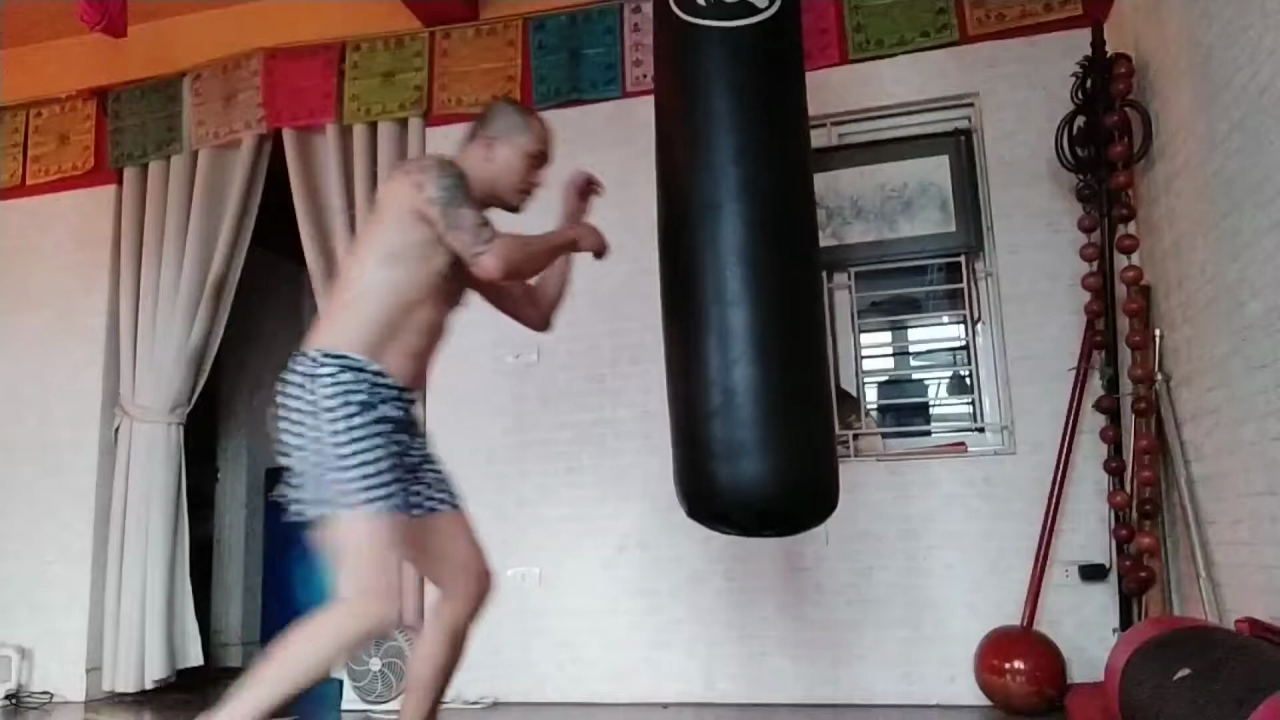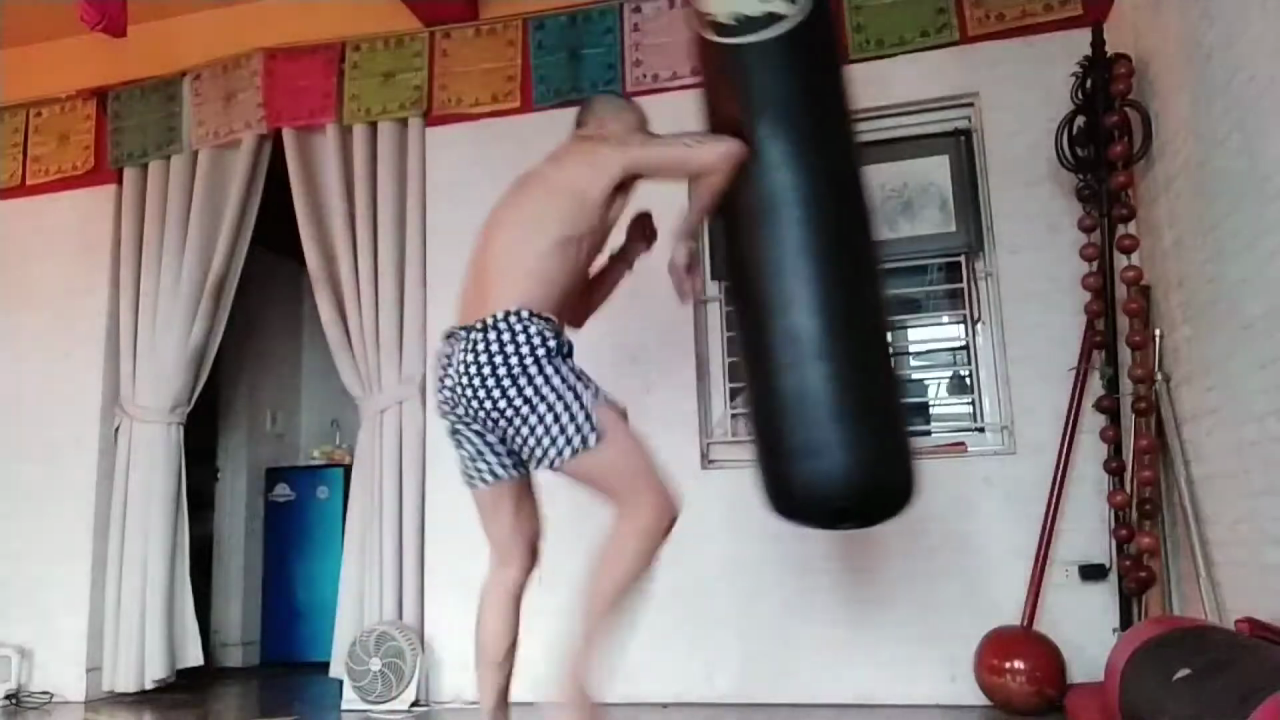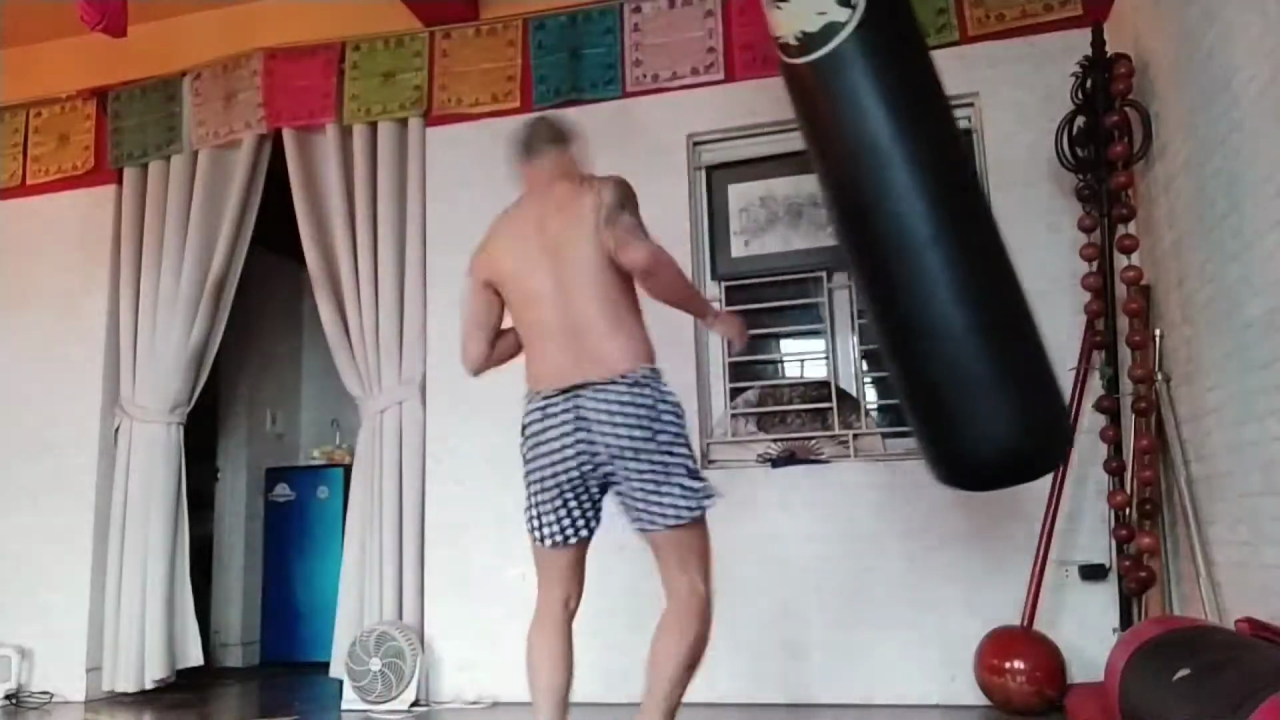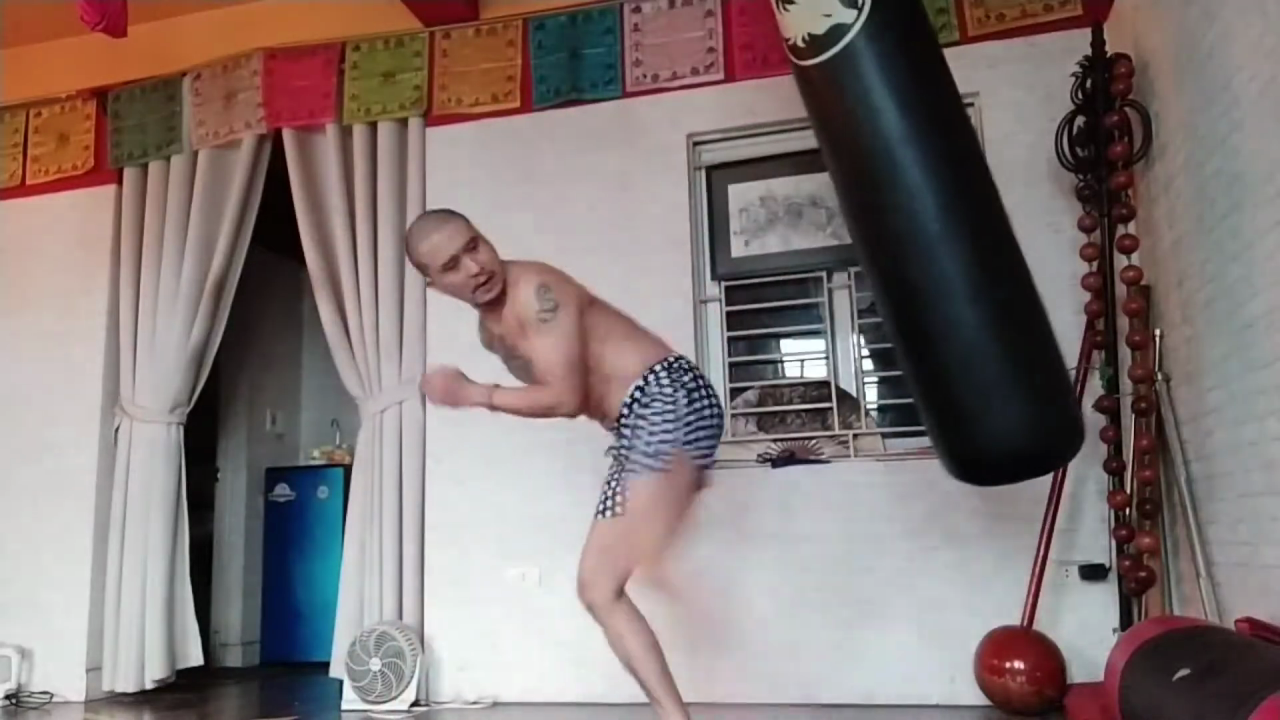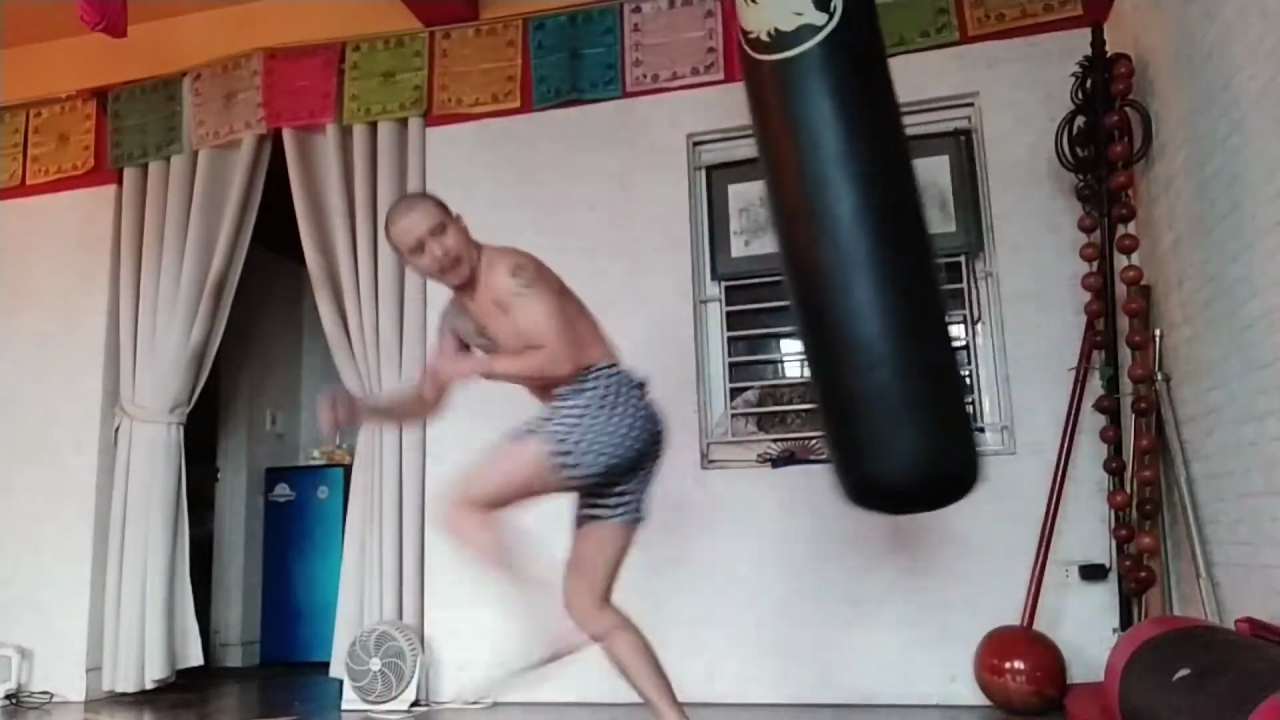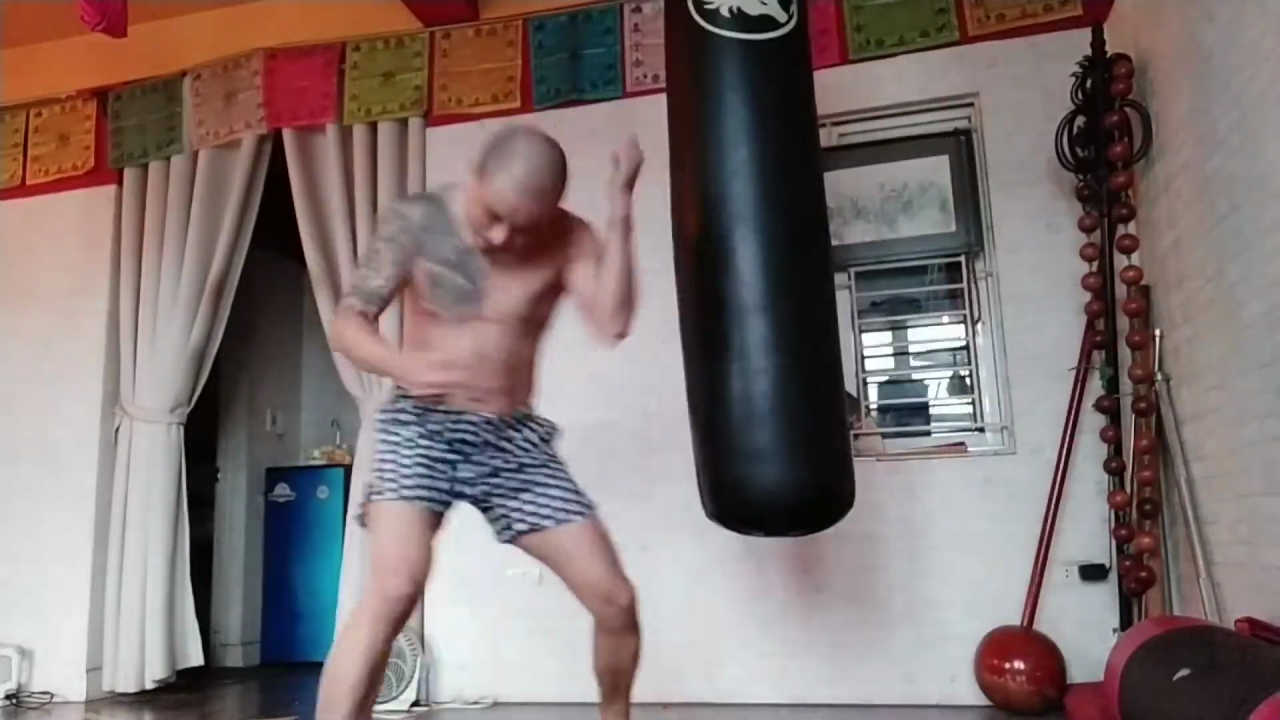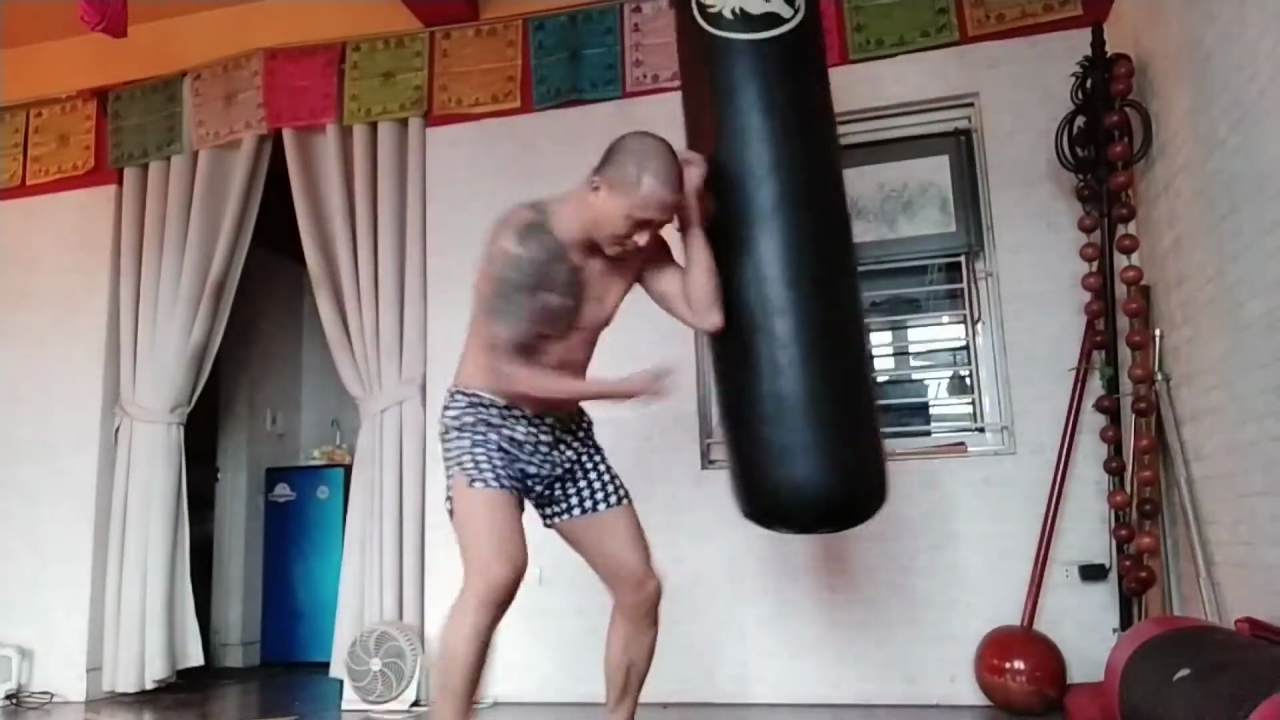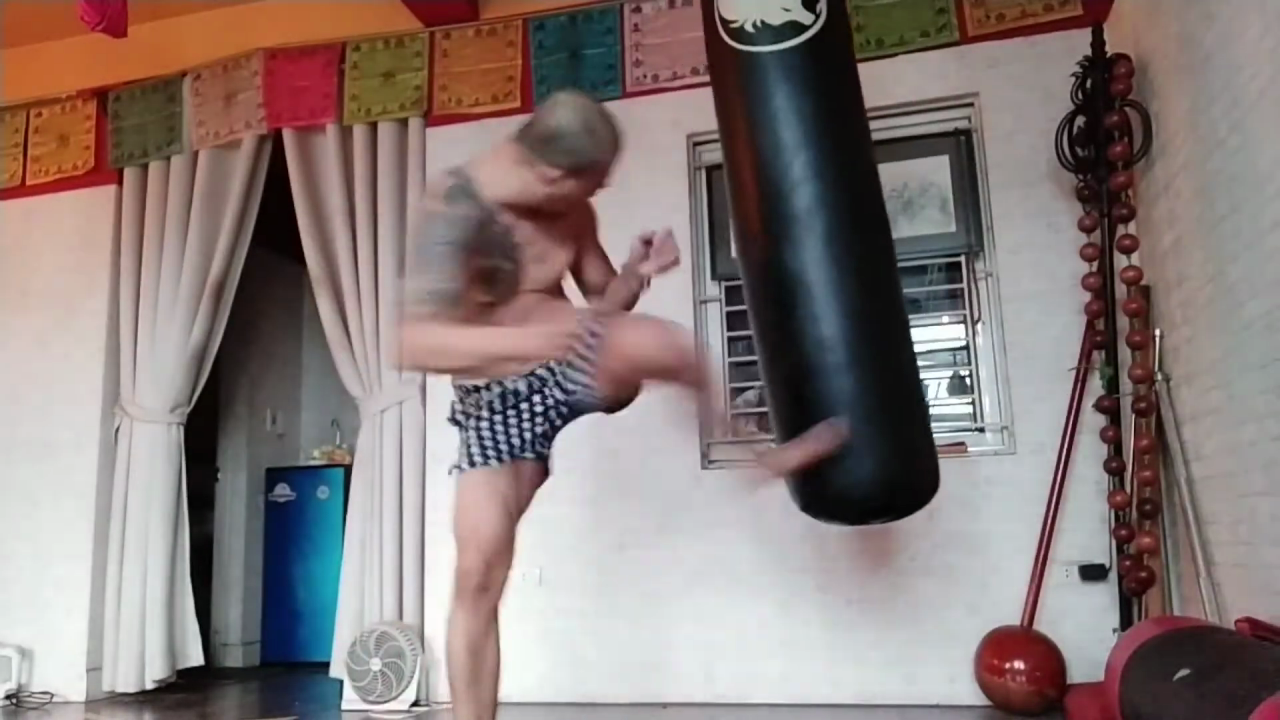
dt=0.3s
person 1, frame 1
left shoulder: (456, 232)
right shoulder: (430, 176)
left elbow: (538, 312)
right elbow: (495, 260)
left wrist: (568, 225)
right wrist: (573, 239)
left hip: (389, 417)
right hip: (338, 396)
left knee: (468, 582)
right knee: (370, 608)
person 1, frame 2
left shoulder: (540, 189)
right shoulder: (603, 156)
right elbow: (727, 153)
left wrist: (627, 254)
right wrist: (687, 237)
left hip: (463, 365)
right hip: (515, 351)
left knee: (513, 564)
right knee: (651, 506)
person 1, frame 3
left shoulder: (491, 245)
right shoulder: (603, 194)
left elbow: (475, 358)
right elbow: (640, 256)
right wrist: (711, 314)
left hip: (550, 424)
right hip: (635, 409)
left knee: (557, 604)
right knee: (690, 594)
person 1, frame 4
left shoulder: (537, 289)
right shoulder: (492, 324)
left elbow: (566, 397)
left wrist: (471, 392)
left hip: (670, 399)
right hip: (648, 422)
left knee: (640, 546)
right knee: (598, 590)
person 1, frame 5
left shoulder: (511, 270)
right shoulder: (460, 315)
left elbow: (564, 359)
right elbow: (423, 401)
left wrist: (470, 371)
right wrist: (360, 412)
left hip: (608, 410)
right hip: (592, 423)
left knee: (460, 505)
right knee: (587, 602)
left ankle: (575, 628)
person 1, frame 6
left shoulder: (569, 238)
right shoulder: (414, 221)
left elbow: (613, 324)
right elbow: (345, 326)
left wrist: (620, 214)
right wrist: (411, 372)
left hip: (514, 441)
right hip: (423, 429)
left knee: (613, 596)
right knee: (391, 592)
person 1, frame 7
left shoulder: (637, 249)
right shoulder: (525, 237)
left elbow: (709, 316)
right elbow: (501, 371)
left wrist: (691, 215)
right wrist: (616, 385)
left hip: (565, 433)
right hip: (489, 424)
left knee: (641, 589)
right knee: (495, 575)
person 1, frame 8
left shoulder: (573, 209)
right shoulder: (449, 209)
left elbow: (606, 299)
right elbow: (420, 347)
left wrist: (644, 271)
right wrist: (528, 338)
left hip: (571, 364)
right hip: (495, 398)
left knee: (657, 343)
right knee: (478, 573)
left ankle: (775, 453)
